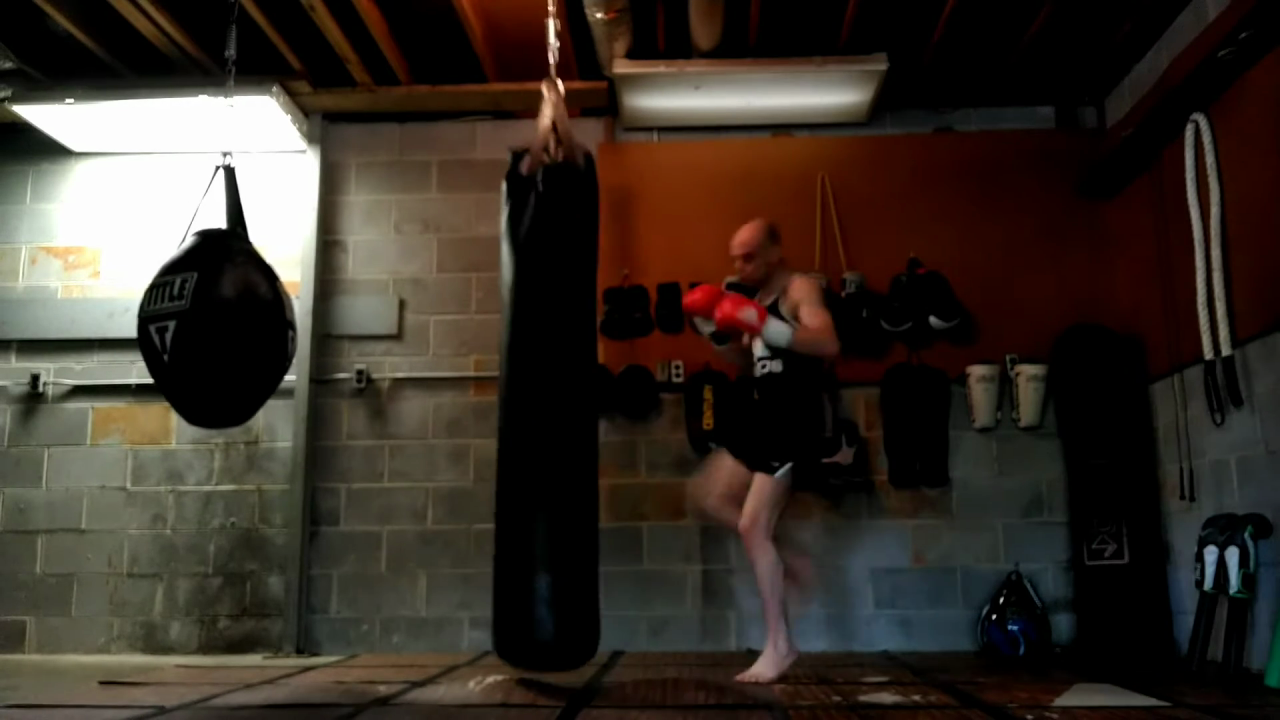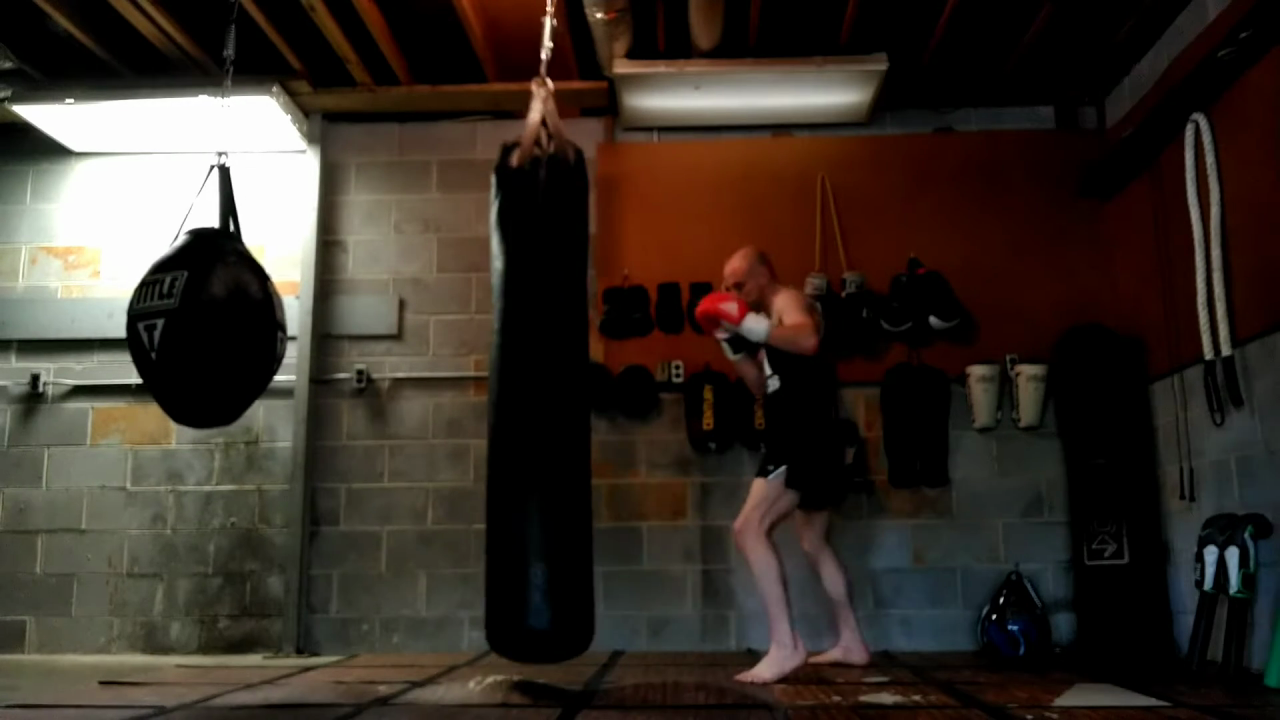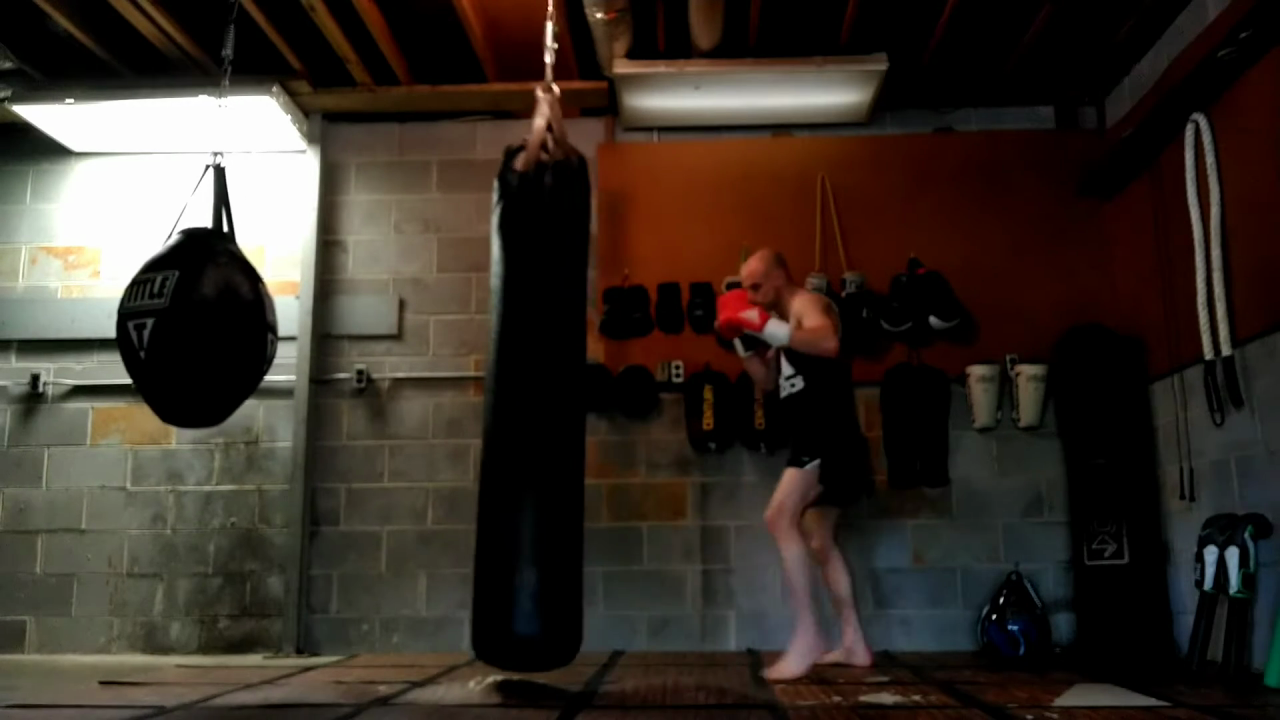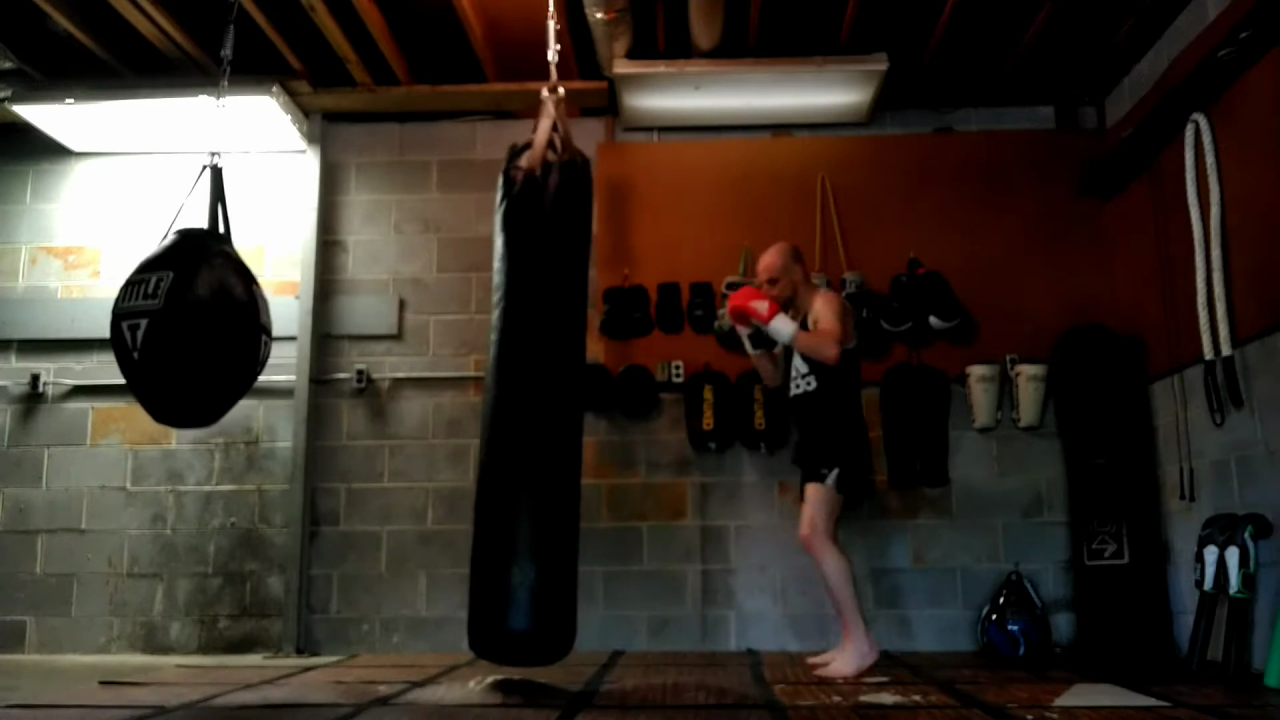
dt=0.2s
person 1, frame 1
left shoulder: (801, 287)
right shoulder: (762, 296)
left elbow: (827, 345)
right elbow: (747, 355)
left wrist: (760, 324)
right wrist: (712, 327)
left hip: (796, 421)
right hip: (765, 415)
left knee: (753, 528)
right knee: (709, 496)
left ankle: (778, 646)
right ankle: (790, 565)
person 1, frame 2
left shoulder: (788, 300)
right shoulder: (769, 315)
left elbow: (807, 341)
right elbow: (762, 384)
left wrist: (745, 320)
right wrist: (729, 337)
left hip: (805, 435)
right hip: (803, 437)
left knee: (748, 529)
right knee: (813, 545)
left ankle: (784, 646)
right ankle: (851, 643)
person 1, frame 3
left shoulder: (808, 303)
right shoulder: (784, 317)
left elbow: (829, 343)
right elbow: (767, 381)
left wrist: (763, 326)
right wrist: (744, 336)
left hip: (827, 434)
right hip: (818, 439)
left knee: (779, 517)
right knee: (820, 543)
left ankle: (805, 635)
right ankle: (854, 644)
person 1, frame 4
left shoulder: (826, 303)
right shoulder: (794, 314)
left elbow: (830, 352)
right elbow: (774, 376)
left wrist: (774, 321)
right wrist: (751, 331)
left hip: (837, 436)
right hip: (816, 439)
left knee: (812, 534)
right knee: (821, 538)
left ankle: (859, 641)
right ankle: (854, 641)
